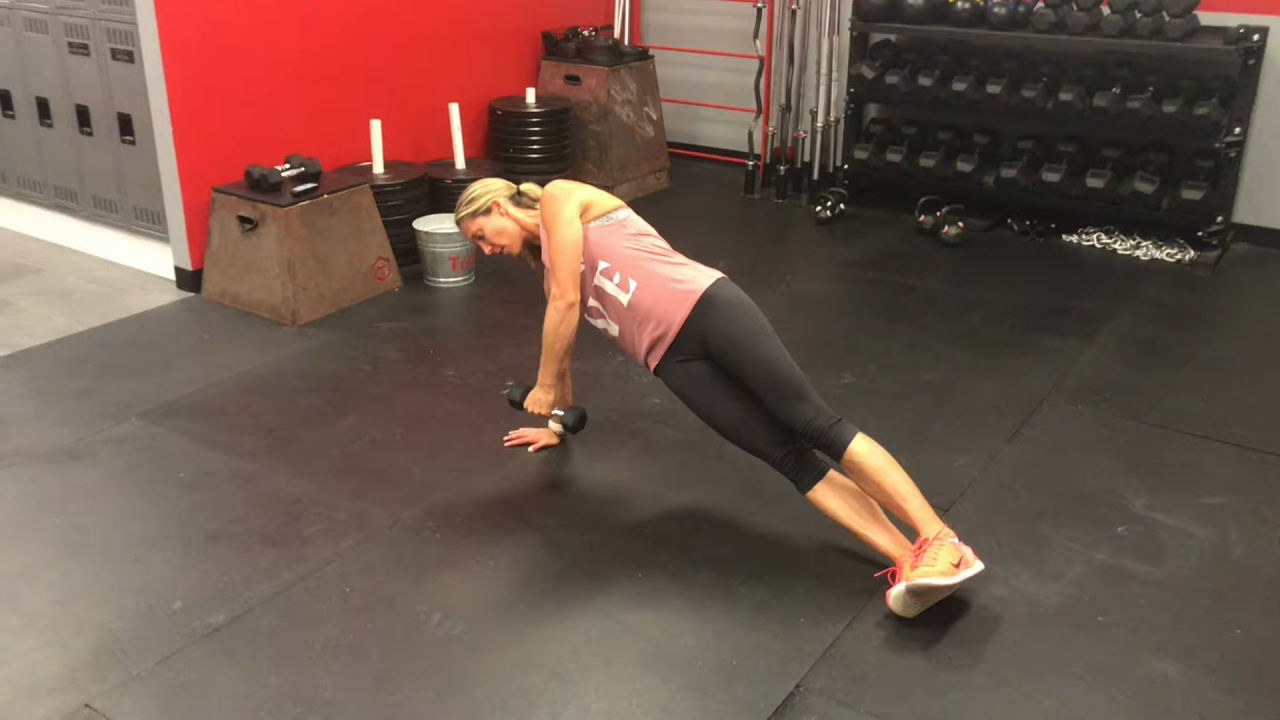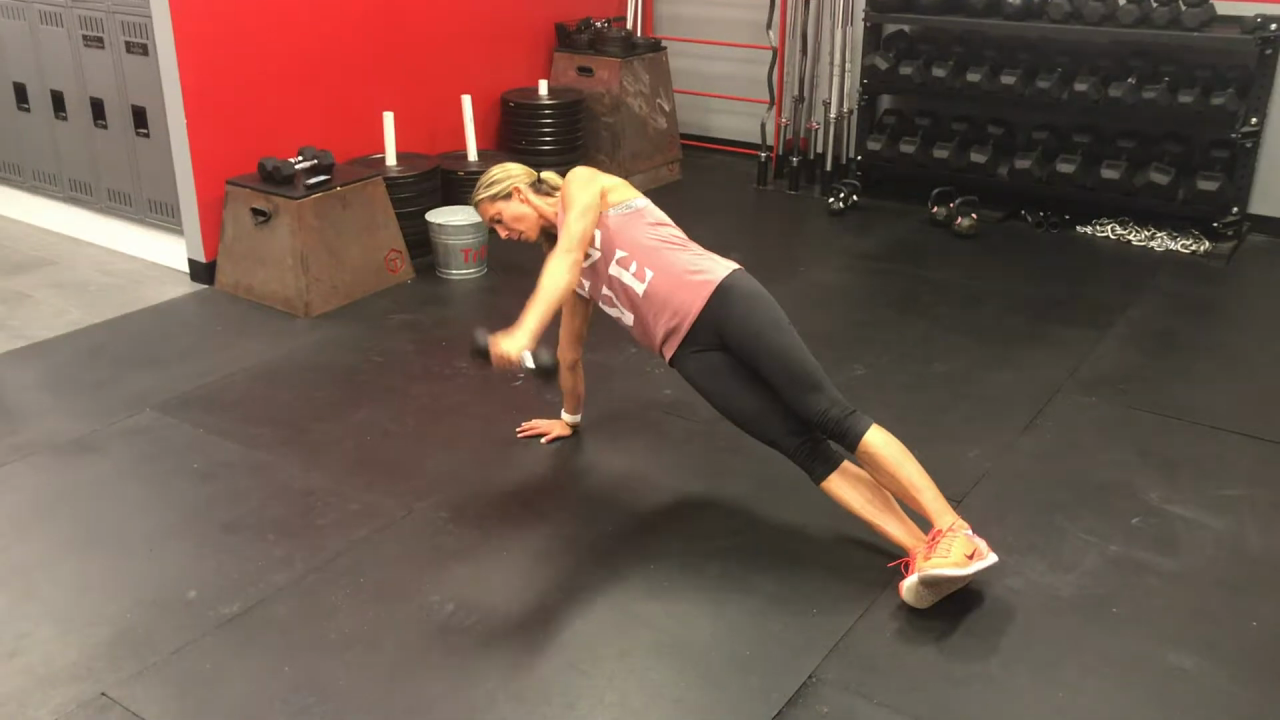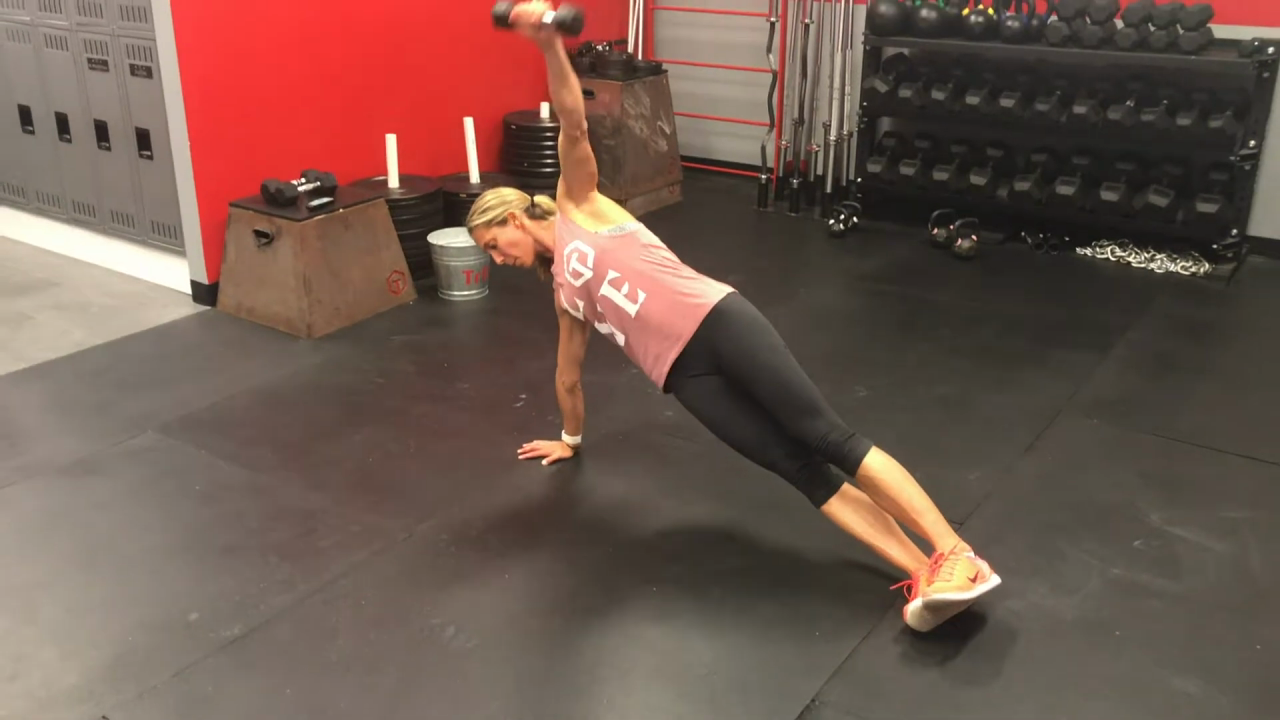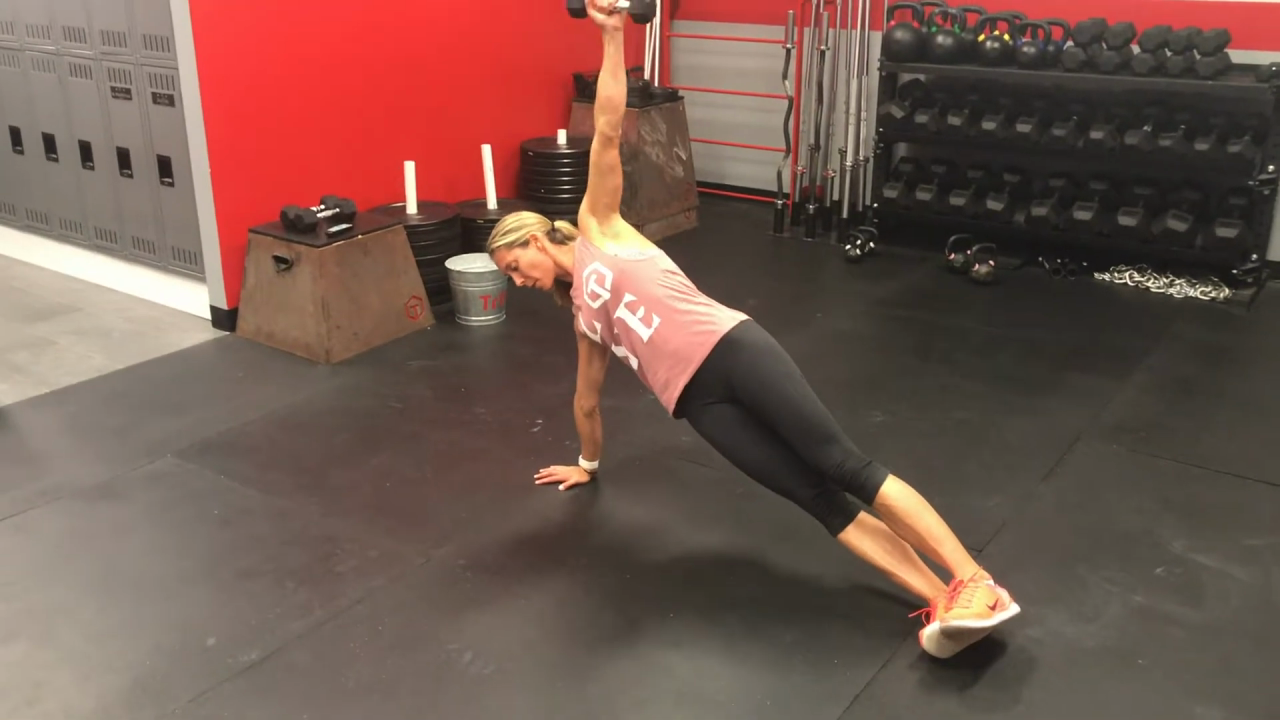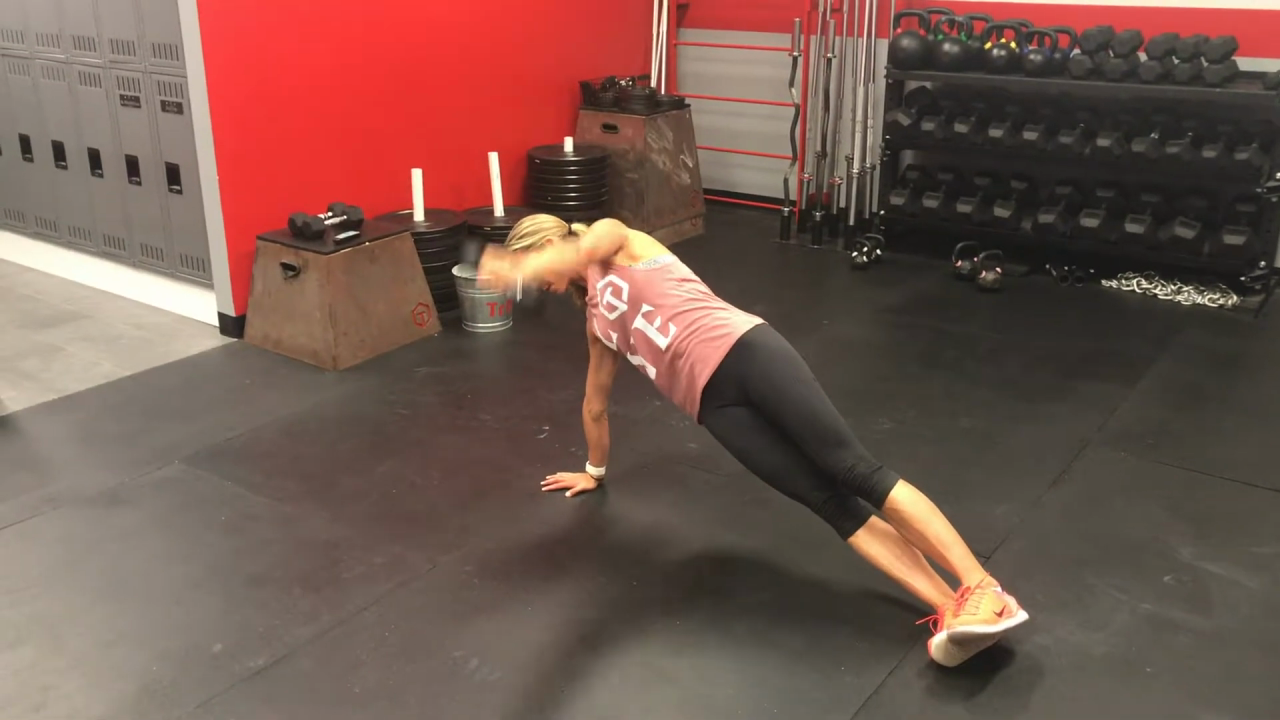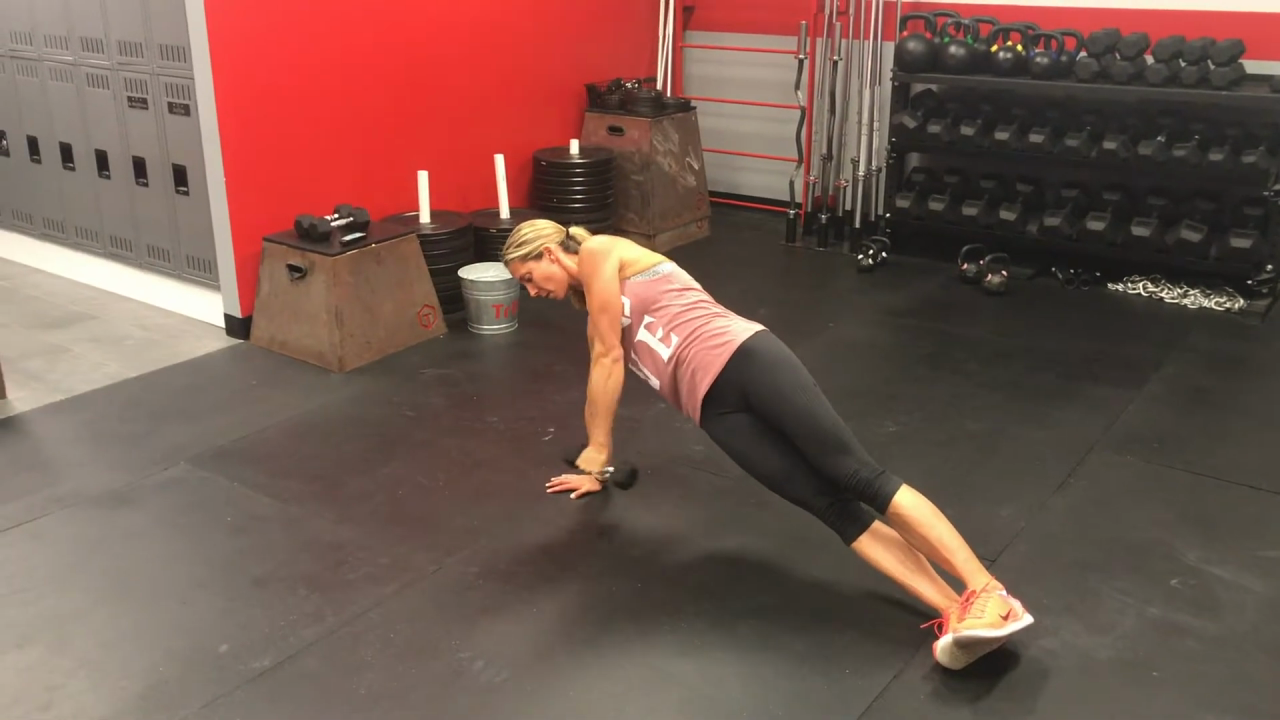
dt=0.7s
person 1, frame 1
left shoulder: (560, 198)
right shoulder: (550, 267)
left elbow: (567, 301)
right elbow: (561, 354)
left wrist: (541, 387)
right wrist: (556, 421)
left hip: (707, 305)
right hip: (674, 355)
left knee: (815, 423)
right knee: (790, 456)
left ankle: (940, 541)
right ankle: (907, 560)
person 1, frame 2
left shoulder: (583, 185)
right shoulder: (569, 269)
left elbow: (569, 246)
right elbow: (570, 349)
left wrist: (522, 333)
right wrist: (570, 416)
left hip: (722, 296)
right hip: (688, 346)
left knee: (830, 415)
right knee: (803, 446)
left ankle: (954, 533)
right ankle: (921, 551)
person 1, frame 3
left shoulder: (577, 207)
right shoulder: (565, 290)
left elbow: (574, 122)
right elbow: (569, 373)
right wrist: (569, 439)
left hip: (716, 319)
right hip: (687, 373)
left knee: (830, 440)
right knee: (804, 471)
left ankle: (955, 556)
right ankle: (923, 576)
person 1, frame 4
left shoulder: (598, 229)
right shoulder: (582, 314)
left elbow: (608, 136)
right elbow: (587, 398)
right wrist: (587, 465)
left hip: (731, 348)
right hip: (698, 399)
left knee: (847, 468)
right knee: (818, 499)
left ankle: (976, 585)
right ankle: (942, 604)
person 1, frame 5
left shoulder: (612, 241)
right shoulder: (597, 318)
left elbow: (580, 247)
right elbow: (595, 401)
left wrist: (516, 266)
right wrist: (594, 470)
left hip: (744, 350)
right hip: (712, 398)
left knee: (855, 470)
right knee: (829, 501)
left ankle: (981, 589)
right ankle: (948, 609)
person 1, frame 6
left shoulder: (600, 252)
right shoulder: (593, 317)
left elbow: (609, 358)
right elbow: (598, 396)
left wrist: (598, 447)
right wrist: (598, 469)
left hip: (746, 357)
right hip: (715, 405)
left knee: (859, 476)
right knee: (833, 506)
left ankle: (988, 594)
right ankle: (954, 612)
